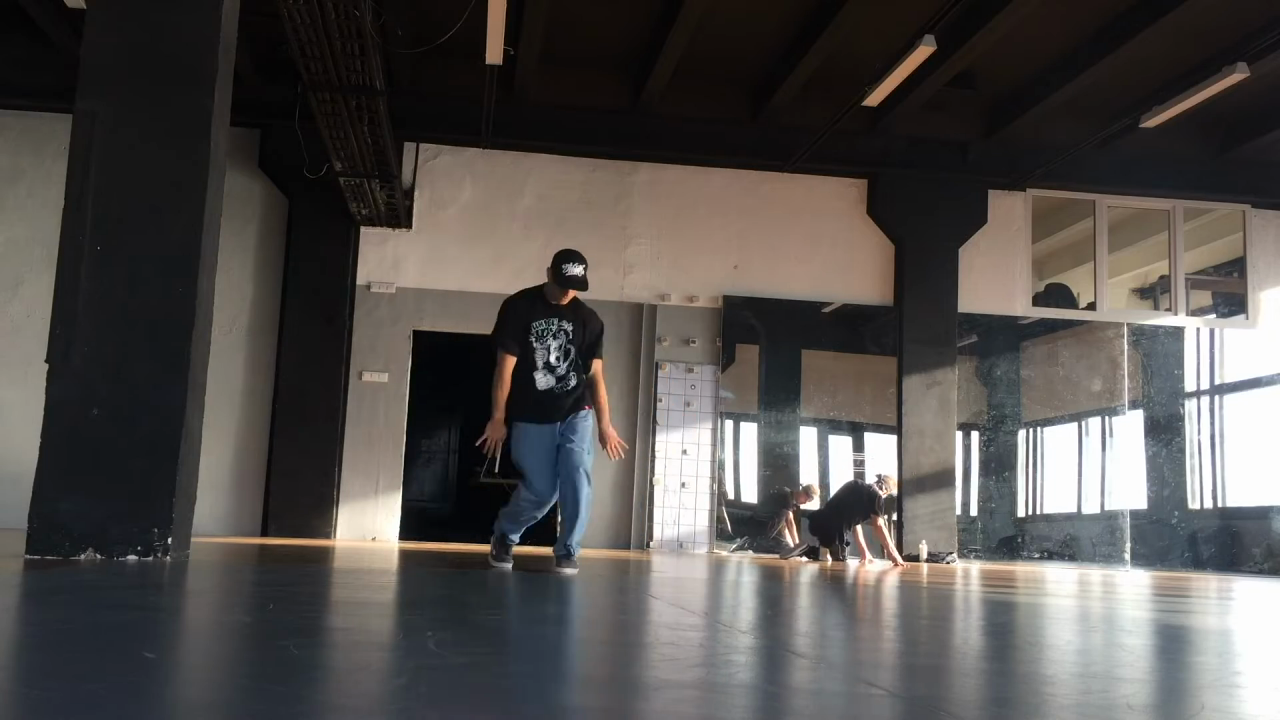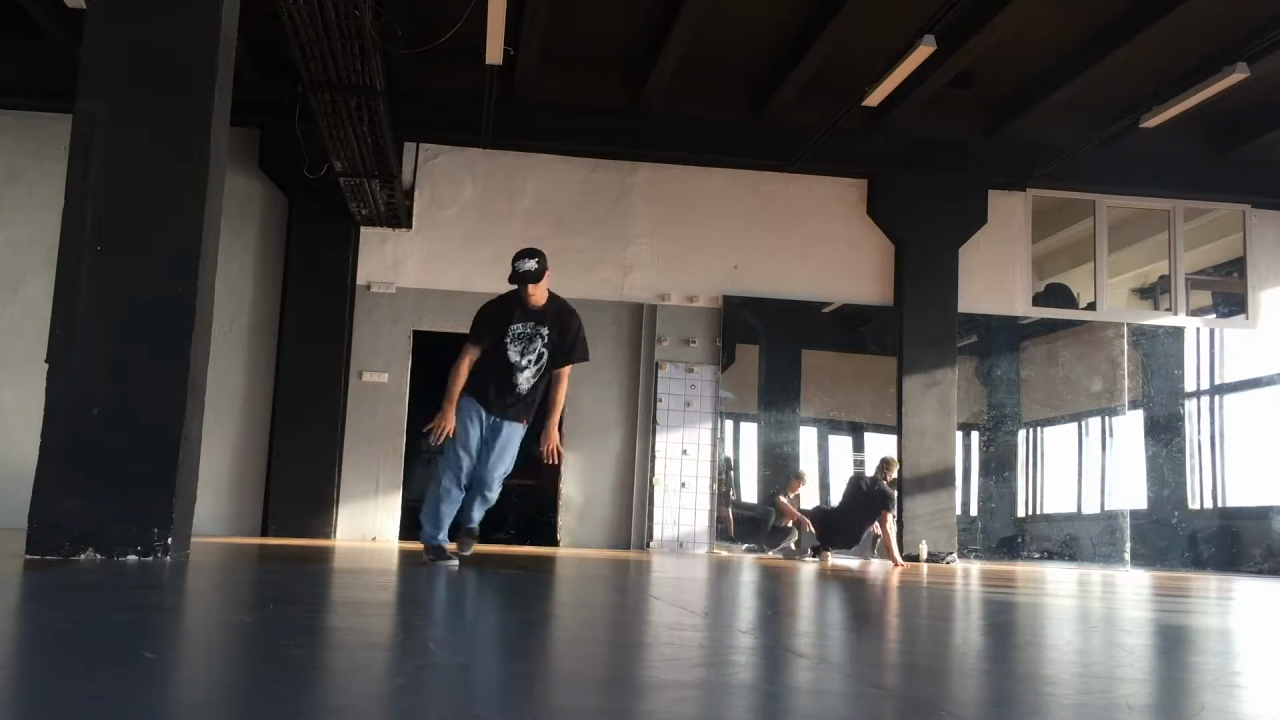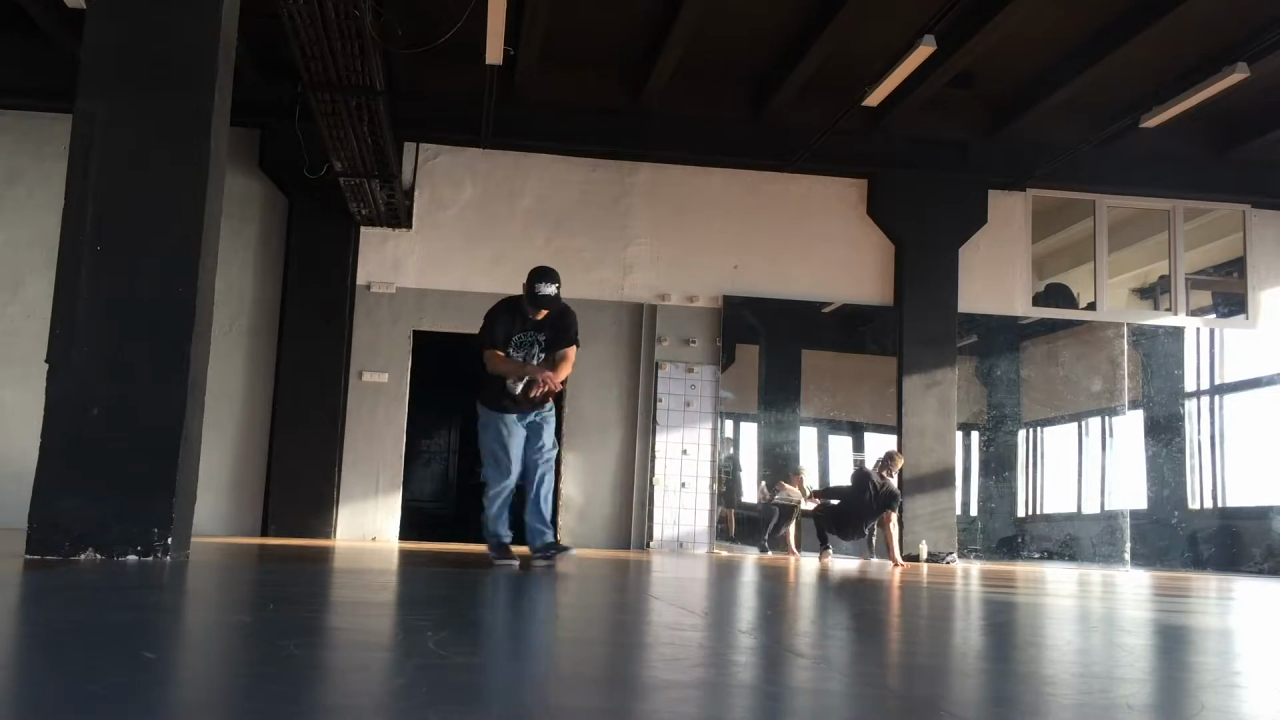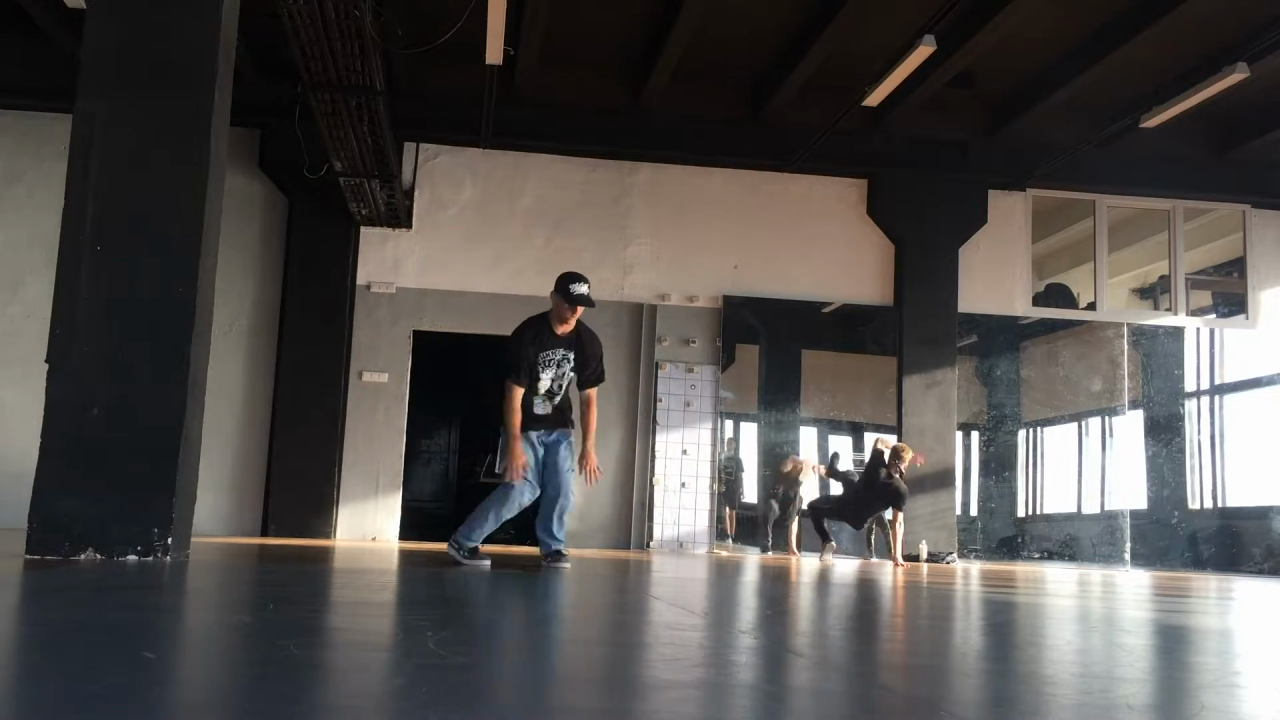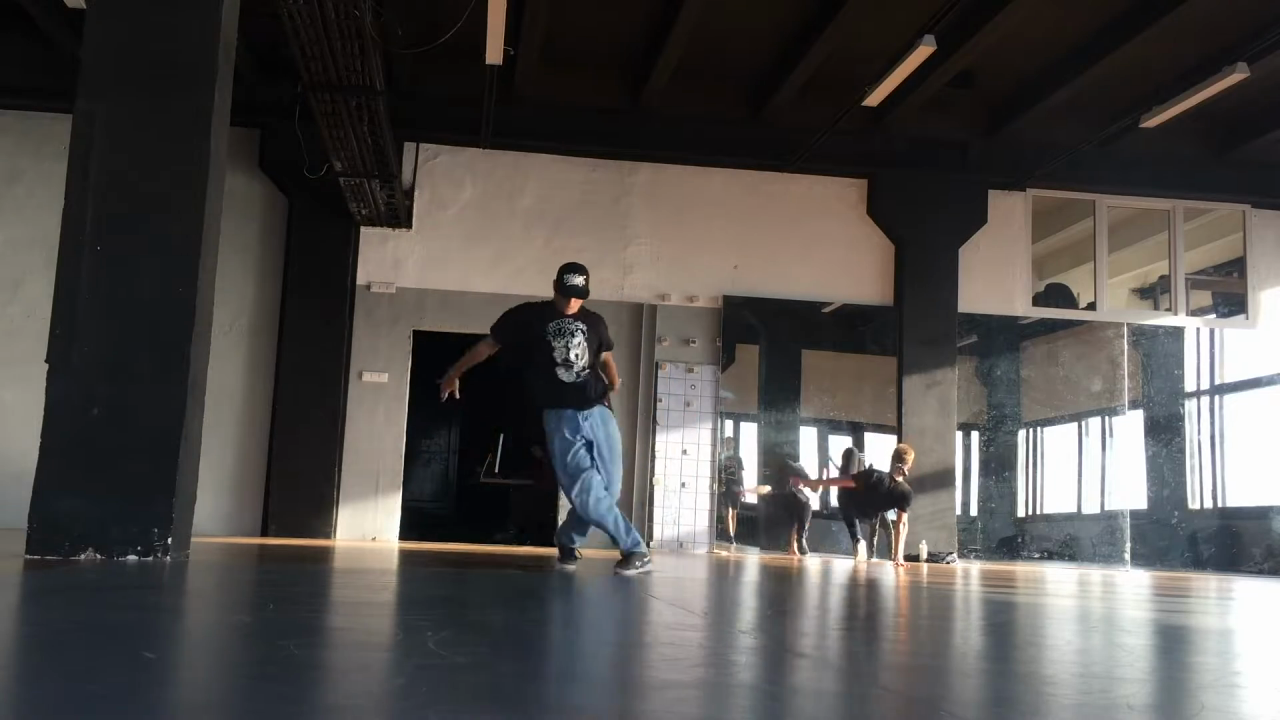
dt=0.3s
person 1, frame 1
left shoulder: (588, 319)
right shoulder: (518, 307)
left elbow: (594, 374)
right elbow: (505, 366)
left wrist: (605, 424)
right wrist: (497, 418)
left hip: (575, 413)
right hip: (530, 416)
left knee: (577, 476)
right knee: (540, 489)
left ankle: (568, 551)
right ankle: (505, 535)
person 1, frame 2
left shoulder: (566, 318)
right shoulder: (497, 310)
left elbow: (561, 375)
right elbow: (467, 358)
left wrist: (553, 426)
right wrist: (449, 408)
left hip: (515, 414)
right hip: (477, 405)
left knee: (488, 481)
right knee: (454, 470)
left ankle: (469, 522)
right ankle: (434, 539)
person 1, frame 3
left shoulder: (564, 317)
right shoulder: (500, 314)
left elbow: (566, 360)
right elbow: (493, 362)
left wrist: (551, 378)
right wrist: (531, 370)
left hip: (539, 407)
right hip: (500, 406)
left knee: (541, 469)
right knee: (504, 472)
left ankle: (542, 543)
right ankle: (497, 540)
person 1, frame 4
left shoulder: (588, 341)
right shoulder: (528, 335)
left elbow: (589, 397)
right elbow: (513, 393)
left wrist: (589, 448)
right wrist: (515, 444)
left hip: (559, 426)
right hip: (526, 426)
left knee: (561, 486)
right knee: (522, 489)
left ankle: (551, 546)
right ankle: (464, 541)
person 1, frame 5
left shoulder: (594, 321)
right shoulder: (528, 315)
right elbow: (489, 345)
left wrist: (613, 379)
right wrist: (455, 373)
left hip: (597, 412)
right hip: (561, 414)
left knee: (608, 487)
right knee: (585, 486)
left ankle: (568, 539)
right ankle: (632, 548)
